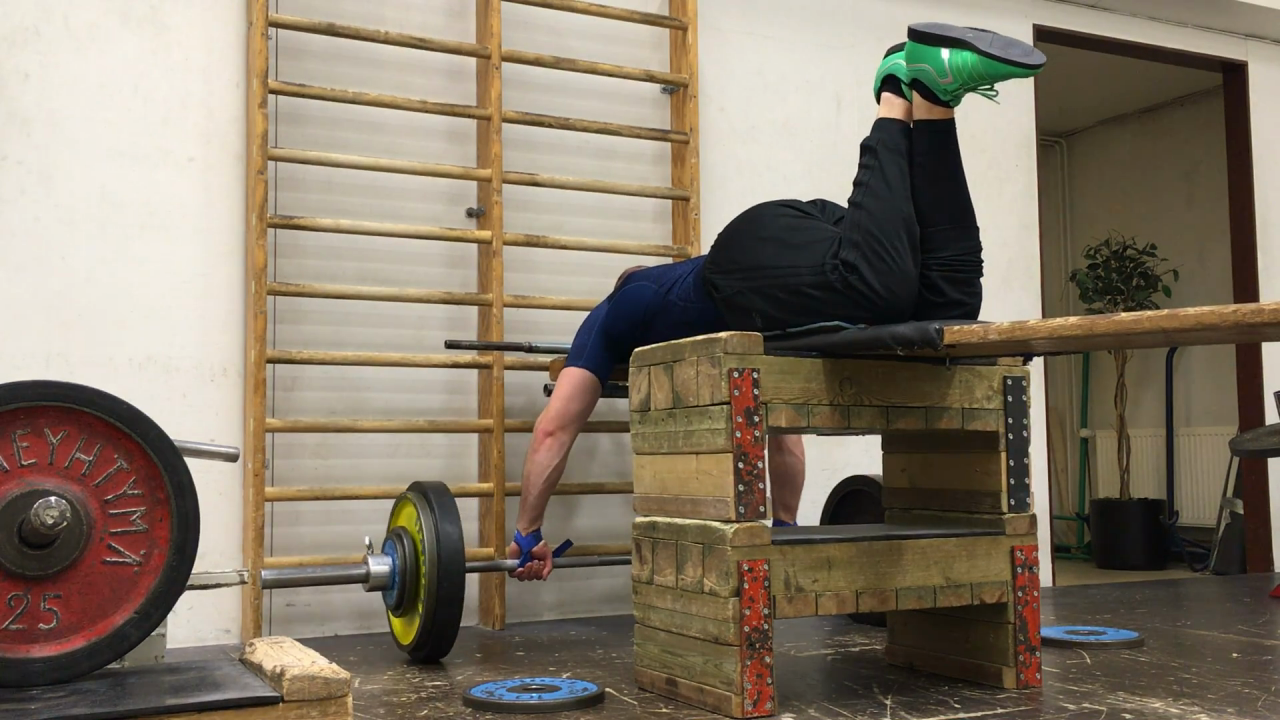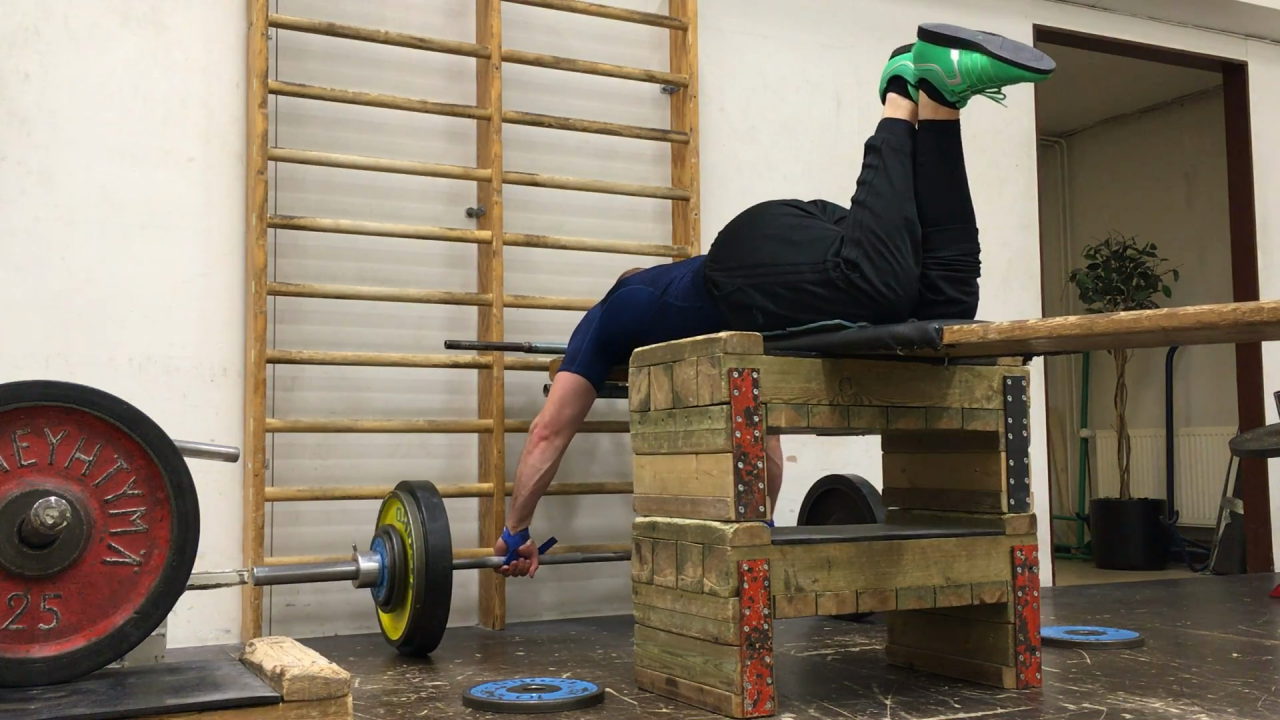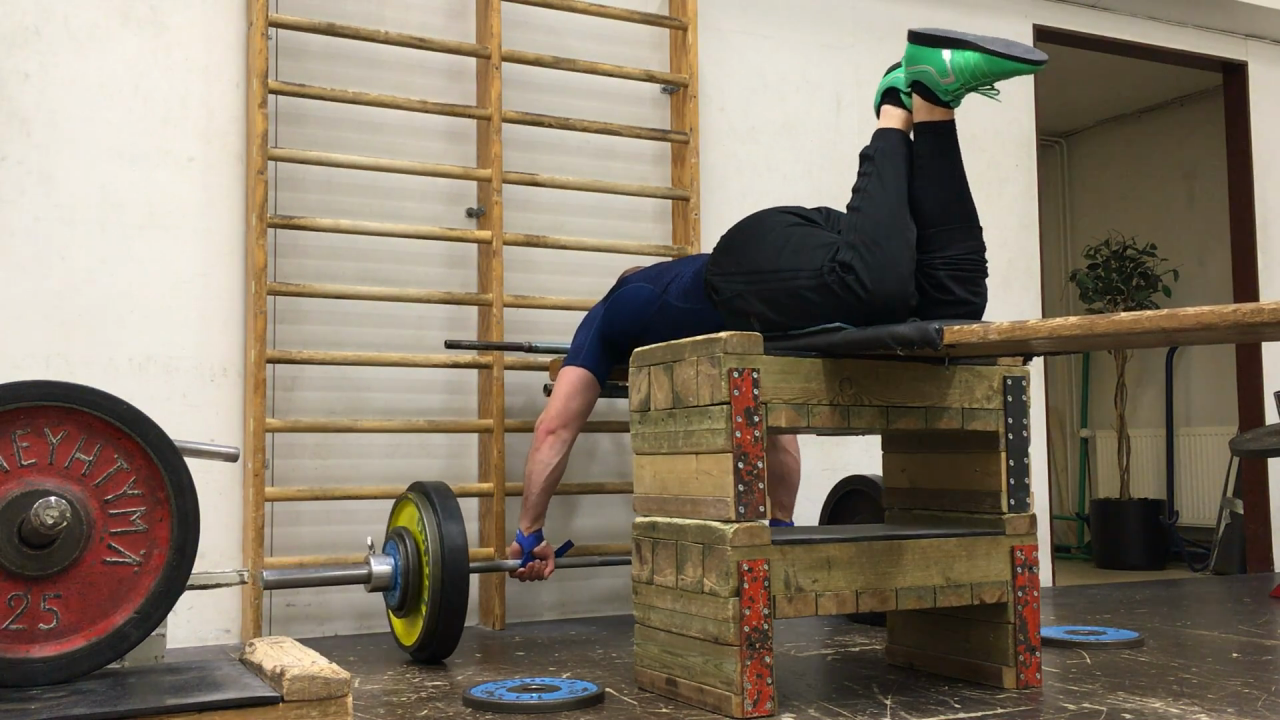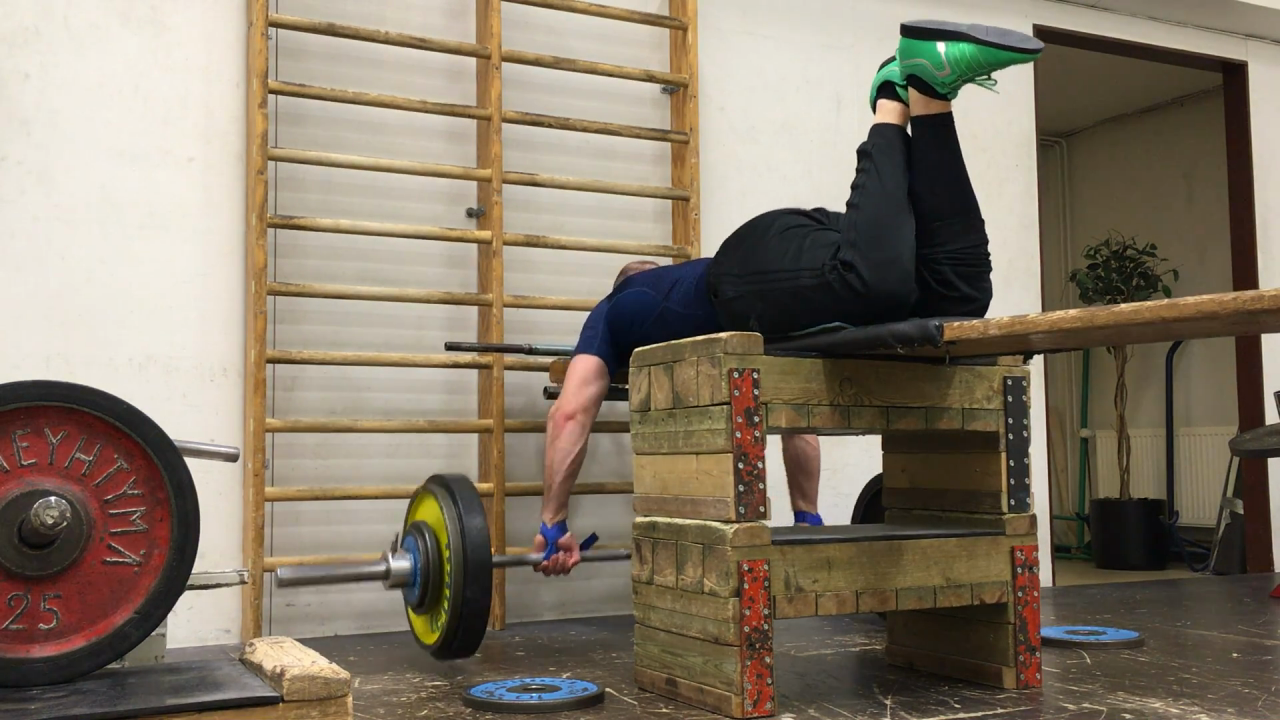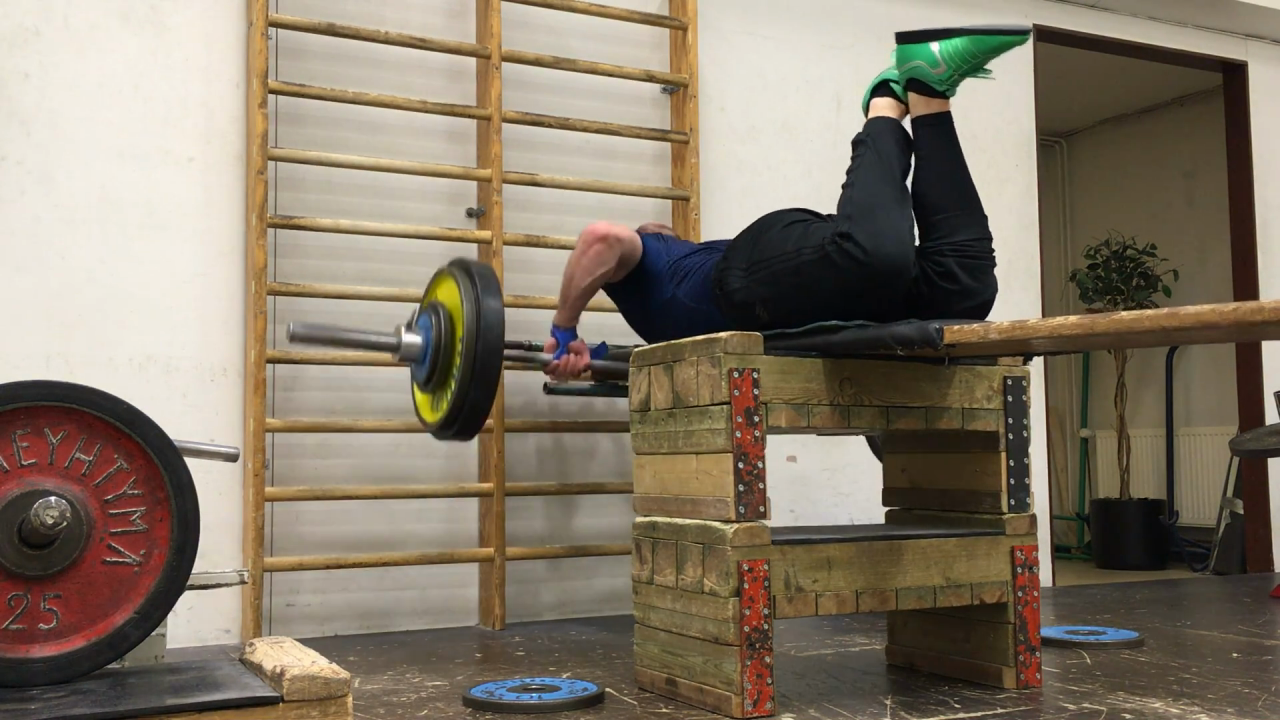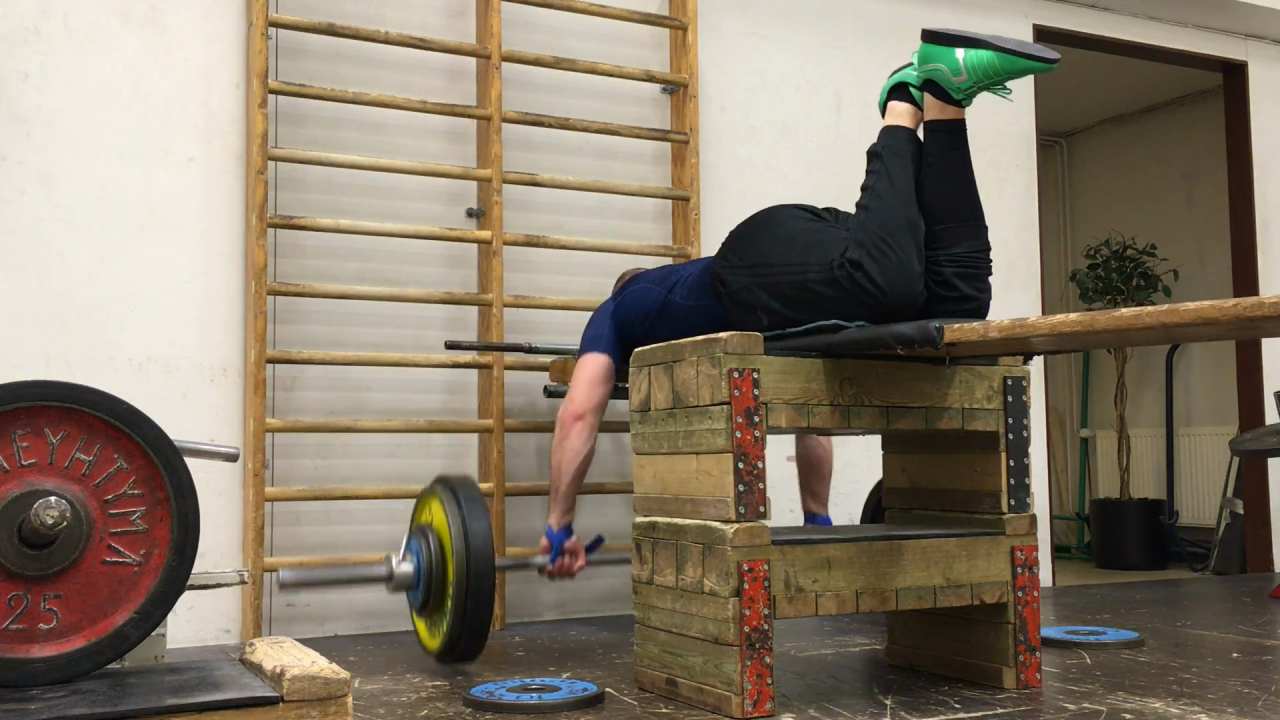
dt=0.5s
person 1, frame 1
left shoulder: (613, 317)
left elbow: (555, 427)
right elbow: (784, 431)
left wrist: (528, 535)
right wrist: (786, 527)
left hip: (758, 262)
left knee: (879, 286)
right knee: (950, 305)
left ankle: (897, 100)
right ankle: (926, 89)
person 1, frame 2
left shoulder: (607, 321)
left elbow: (549, 432)
right elbow: (762, 431)
left wrist: (516, 533)
left hip: (753, 260)
right hip: (804, 240)
left knee: (881, 284)
right knee: (945, 305)
left ankle: (903, 102)
right ankle: (933, 95)
person 1, frame 3
left shoulder: (610, 318)
right shoulder: (732, 338)
left elbow: (555, 427)
left wrist: (530, 535)
right wrist: (782, 526)
left hip: (755, 268)
left knee: (874, 285)
right knee: (955, 299)
left ankle: (896, 111)
right ankle: (928, 96)
person 1, frame 4
left shoulder: (614, 313)
left elbow: (570, 414)
left wrist: (553, 525)
right wrist: (807, 515)
left hip: (758, 271)
left knee: (876, 280)
right knee: (959, 294)
left ankle: (892, 103)
right ankle: (923, 91)
person 1, frame 5
left shoulder: (634, 267)
left elbow: (603, 238)
left wrist: (563, 332)
left hip: (763, 276)
right knee: (965, 286)
left ankle: (887, 104)
person 1, frame 6
left shoulder: (617, 313)
left elbow: (579, 414)
left wrist: (559, 528)
right wrist: (816, 516)
left hip: (761, 265)
left knee: (883, 282)
right knee: (958, 296)
left ankle: (904, 103)
right ankle: (939, 93)
